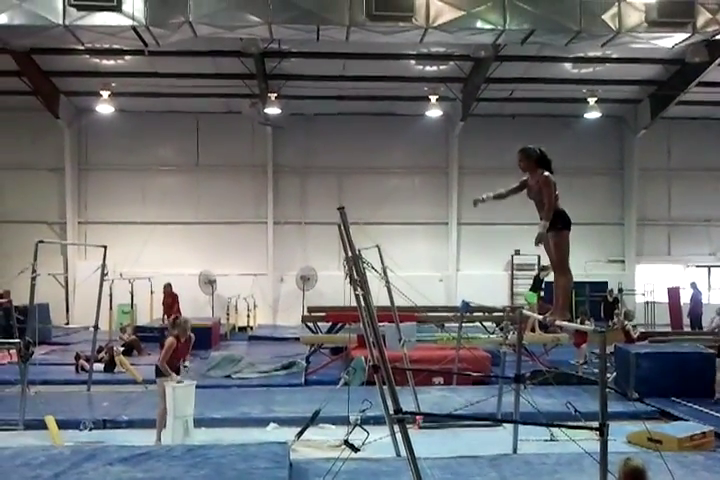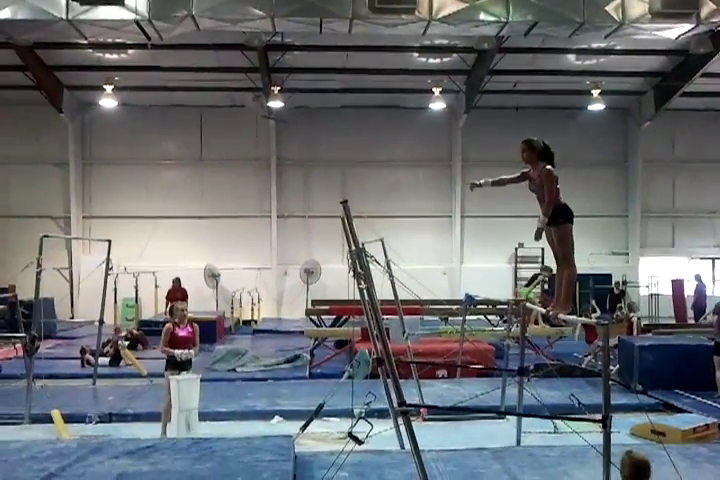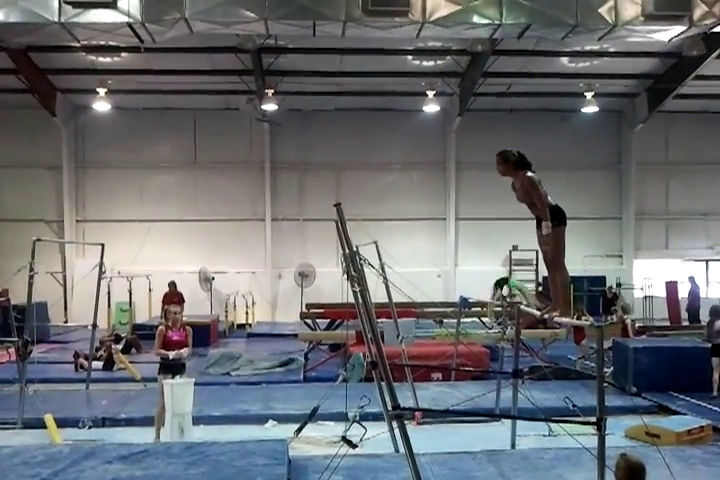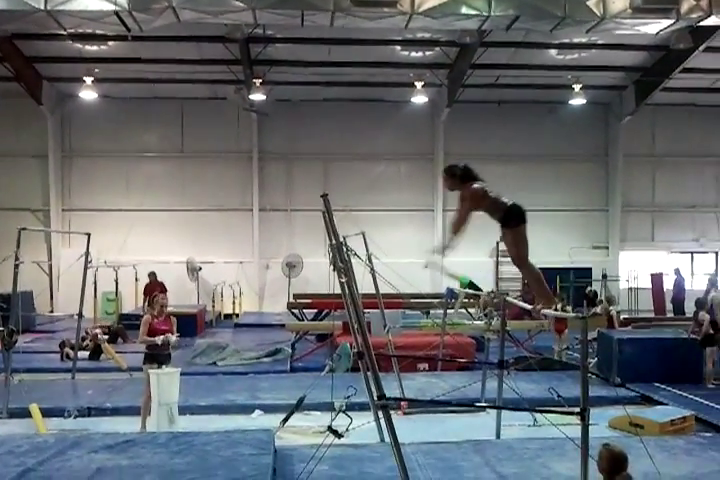
dt=0.5s
person 1, frame 1
left shoulder: (545, 178)
right shoulder: (527, 181)
left elbow: (550, 206)
right elbow: (507, 192)
left wrist: (541, 230)
right wrist: (485, 197)
left hip: (558, 221)
right hip: (548, 222)
left knee: (563, 267)
right knee: (557, 269)
left ankle: (564, 311)
right ankle: (557, 310)
person 1, frame 2
left shoulder: (547, 171)
right shoulder: (529, 173)
left elbow: (550, 200)
right elbow: (506, 179)
left wrist: (540, 225)
right wrist: (482, 183)
left hip: (561, 214)
right hip: (551, 216)
left knee: (567, 261)
right knee: (560, 262)
left ankle: (565, 303)
right ankle: (557, 302)
person 1, frame 3
left shoulder: (528, 179)
right shoulder: (515, 183)
left elbow: (542, 204)
left wrist: (547, 231)
right wrist: (542, 229)
left hip: (554, 216)
right hip: (543, 219)
left knee: (557, 264)
right knee: (550, 265)
left ankle: (566, 309)
right ankle: (555, 305)
person 1, frame 4
left shoulder: (471, 192)
right shoulder: (467, 193)
left elbow: (462, 219)
right elbow: (460, 218)
left wrist: (449, 242)
right wrist: (450, 241)
left hip: (512, 216)
right hip: (507, 219)
left knee: (522, 262)
right knee: (518, 261)
left ankle: (548, 299)
right ankle: (543, 299)
person 2, frame 1
left shoulder: (191, 338)
right shoulder: (172, 340)
right elbow: (162, 362)
left wrist: (185, 364)
right wrist: (172, 376)
left hip: (176, 369)
right hip: (162, 371)
right knee: (164, 405)
right ankle: (158, 438)
person 2, frame 2
left shoulder: (194, 327)
right shoulder: (169, 327)
left elbow: (196, 346)
right elbow: (162, 348)
left wrist: (192, 352)
right wrist: (176, 352)
left hip: (187, 364)
right hip: (172, 364)
right knee: (170, 398)
right ankle: (163, 431)
person 2, frame 3
left shoulder: (187, 330)
right shoulder: (162, 329)
left elbow: (189, 348)
right elbow: (157, 351)
left wrist: (185, 352)
right wrist: (171, 354)
left hip: (180, 367)
right hip: (165, 367)
right knee: (163, 402)
right ankle: (157, 435)
person 2, frame 4
left shoulder: (171, 319)
right shoulder: (148, 318)
left elbow: (174, 338)
right elbow: (141, 339)
left wrist: (172, 339)
right wrist: (159, 339)
left hip: (166, 357)
right hip: (151, 357)
right knee: (149, 392)
right ankle: (143, 425)
